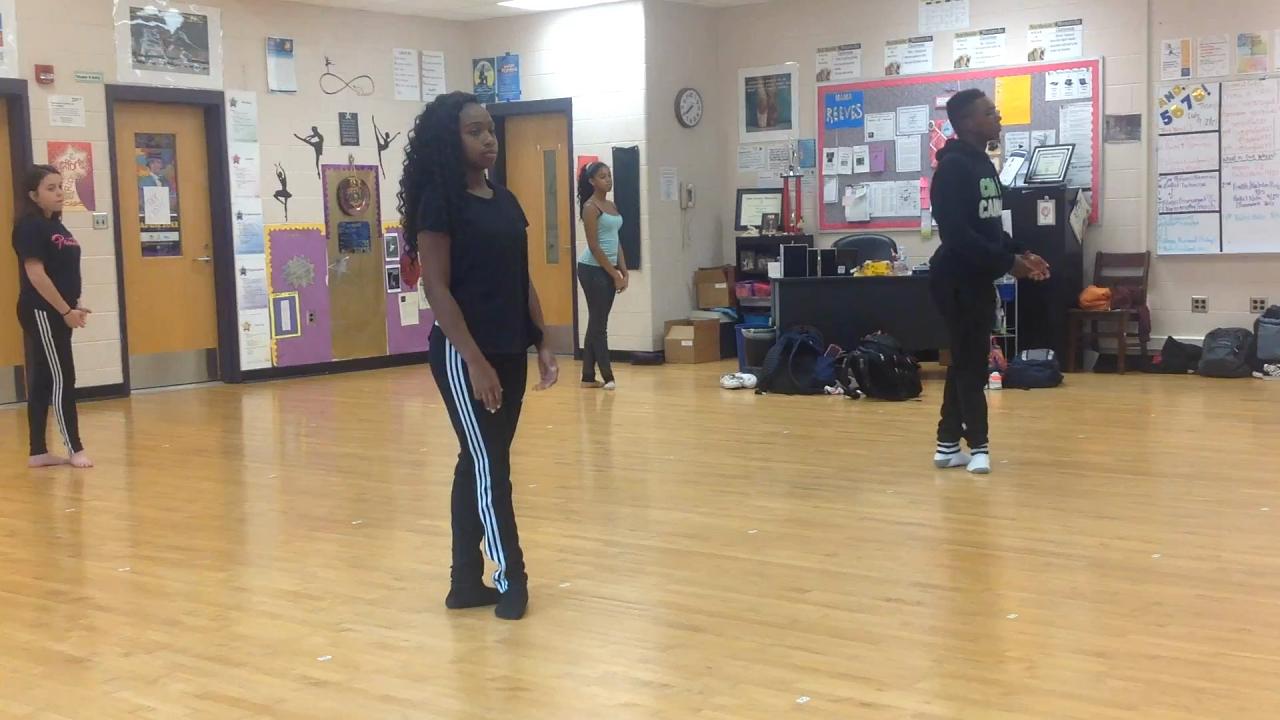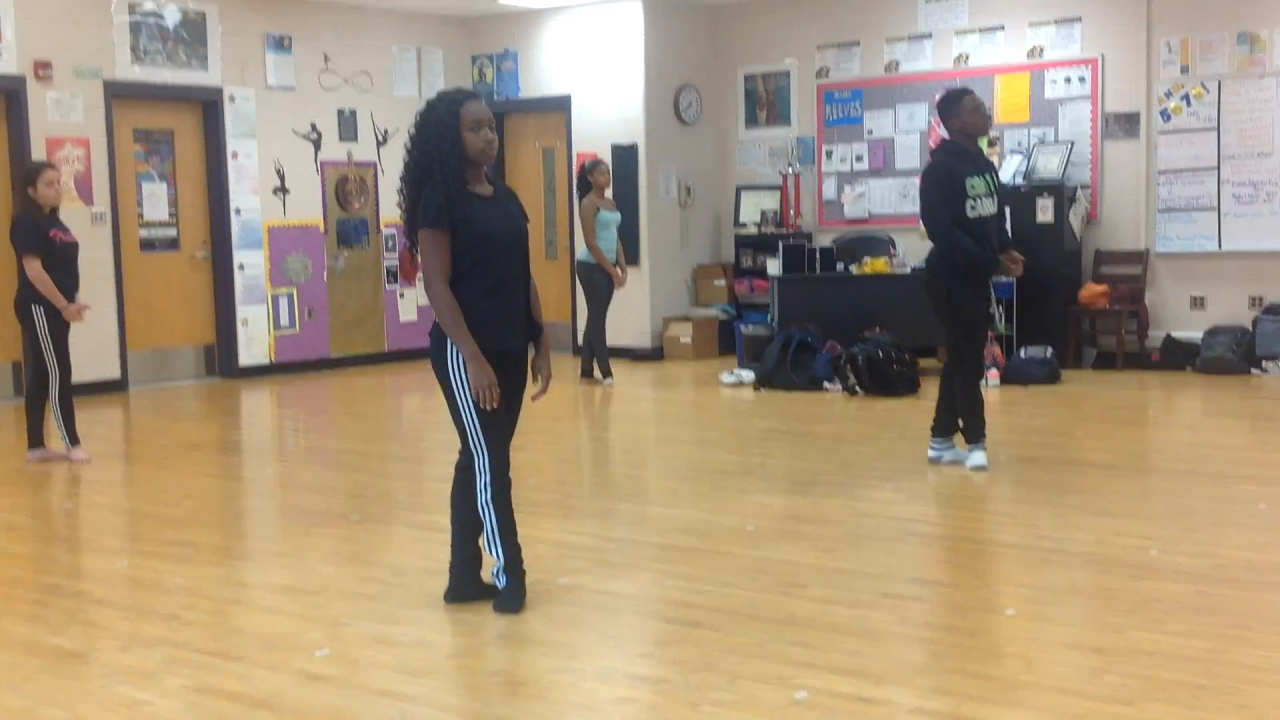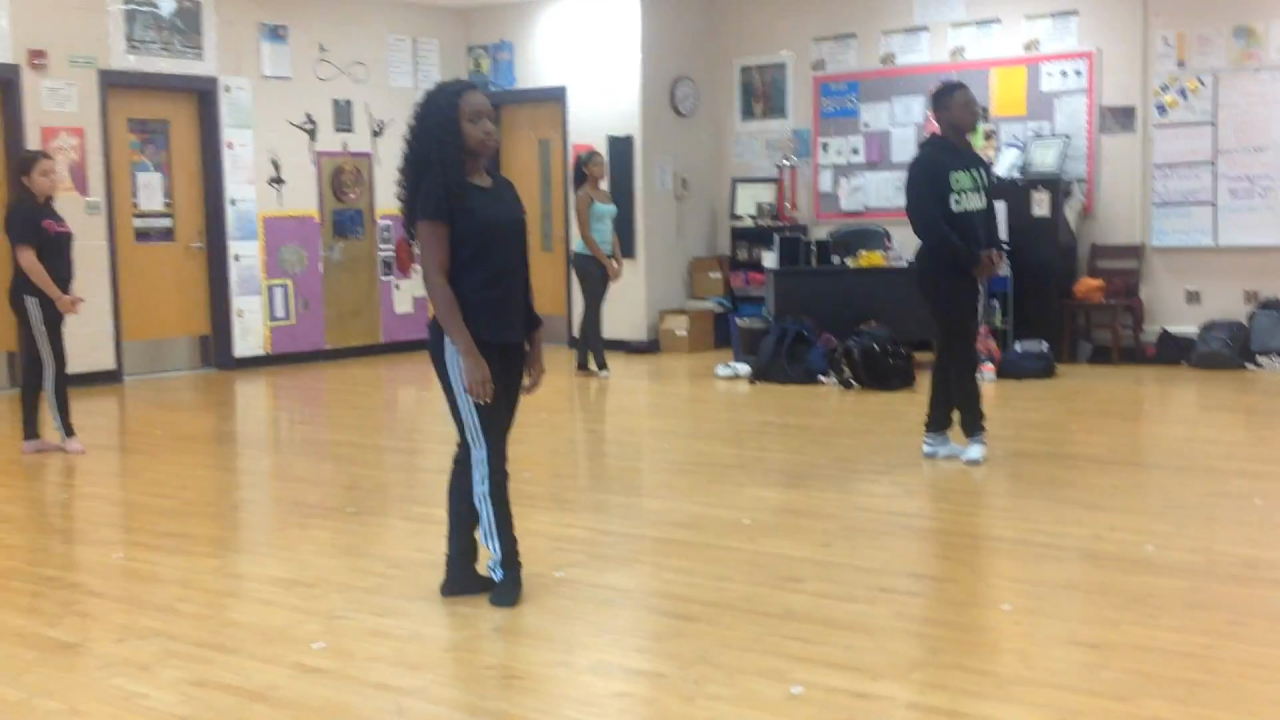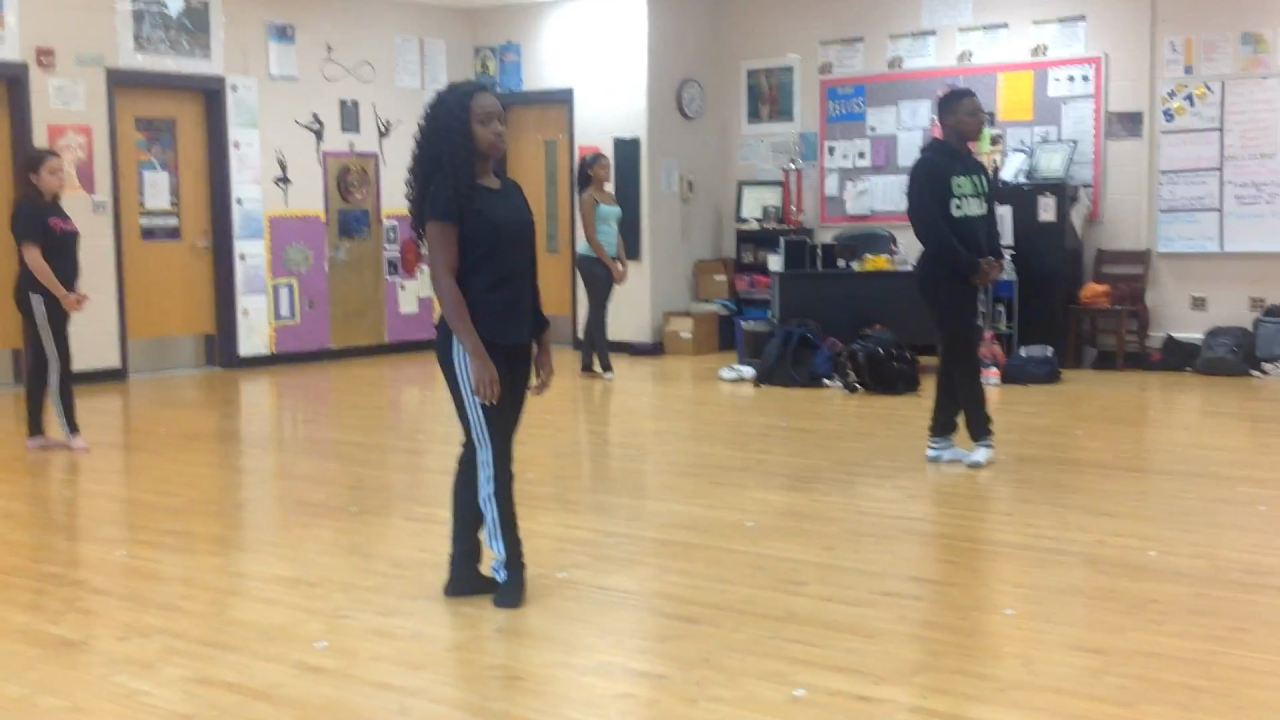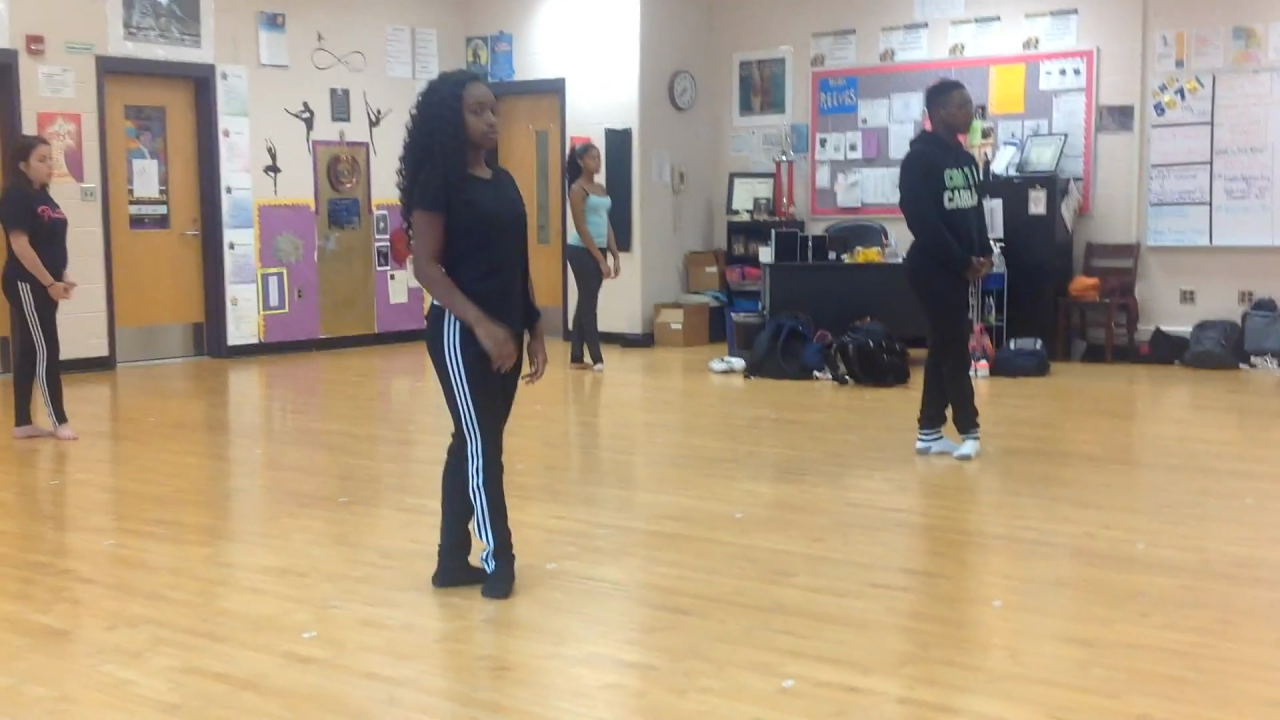
dt=0.2s
person 1, frame 1
left shoulder: (505, 200)
right shoulder: (439, 201)
right elbow: (436, 288)
left wrist: (541, 343)
right wrist: (474, 359)
left hip: (509, 351)
right hip: (463, 352)
left knee: (481, 463)
right knee: (488, 465)
left ankle: (466, 581)
right ankle: (510, 579)
person 1, frame 2
left shoulder: (506, 197)
right shoulder: (440, 199)
right elbow: (436, 285)
left wrist: (539, 345)
right wrist: (473, 358)
left hip: (510, 347)
right hip: (466, 349)
left knee: (480, 460)
right knee: (489, 461)
left ankle: (464, 577)
right ankle: (509, 575)
person 1, frame 3
left shoulder: (504, 189)
right shoulder: (439, 191)
right elbow: (435, 277)
left wrist: (533, 340)
right wrist: (468, 353)
left hip: (508, 340)
right hip: (465, 341)
left knee: (478, 452)
right knee: (486, 453)
left ankle: (461, 569)
right ankle: (504, 568)
person 1, frame 4
left shoulder: (511, 190)
right shoulder: (448, 191)
right elbow: (443, 278)
left wrist: (541, 342)
right wrist: (476, 353)
left hip: (514, 341)
right hip: (473, 342)
left knee: (484, 453)
right knee: (491, 454)
left ankle: (464, 570)
right ankle: (508, 569)
person 1, frame 5
left shoulder: (503, 181)
right shoulder: (438, 181)
right elbow: (426, 266)
left wrist: (534, 330)
right wrist: (480, 325)
left hip: (505, 330)
right hip: (461, 331)
left knee: (474, 443)
right knee: (481, 445)
left ankle: (453, 560)
right ankle: (497, 560)
person 2, frame 1
left shoulder: (984, 165)
right shoulder: (953, 167)
right elbow: (956, 232)
left wrist: (1019, 253)
right wrist: (1007, 261)
left hip: (976, 277)
right hip: (959, 278)
left knee: (967, 360)
right knee: (972, 361)
left ankle: (949, 443)
right ankle: (977, 445)
person 2, frame 2
left shoulder: (985, 164)
right shoulder: (941, 168)
left elbow: (994, 220)
right elbow: (940, 230)
left wrist: (1006, 251)
right wrist: (992, 262)
left hip: (975, 276)
right hip: (952, 277)
left knee: (963, 357)
right knee: (967, 359)
left ankle: (942, 440)
right ankle: (975, 441)
person 2, frame 3
left shoulder: (976, 161)
right shoulder: (927, 163)
left elbow: (986, 213)
right elbow: (926, 223)
left wrist: (991, 250)
right wrist: (972, 258)
left hip: (966, 271)
right hip: (942, 270)
left knee: (953, 351)
right knee: (961, 352)
left ankle: (936, 434)
right ankle: (974, 433)
person 2, frame 4
left shoulder: (977, 168)
right shoulder: (929, 167)
left elbow: (987, 218)
right elbow: (928, 227)
left wrist: (992, 259)
right wrist: (971, 266)
left hip: (969, 276)
right hip: (943, 276)
left knee: (956, 356)
right knee: (964, 356)
left ankle: (941, 439)
right ankle: (981, 438)
person 2, frame 5
left shoulder: (966, 159)
right shoulder: (920, 158)
left elbow: (975, 211)
right elbow: (921, 219)
left wrist: (983, 253)
right wrist: (963, 261)
left hip: (959, 269)
right hip: (934, 268)
left knee: (945, 348)
right knee: (954, 348)
left ankle: (930, 431)
right ankle: (968, 430)
person 3, frame 1
left shoulder: (56, 226)
right shoulder: (30, 227)
right elbow: (36, 275)
left wrist: (75, 306)
right wrist: (66, 310)
left hip: (57, 313)
right hip: (42, 313)
left knee: (43, 381)
right knee: (62, 379)
left ankle: (38, 452)
right ankle: (74, 449)
person 3, frame 2
left shoulder: (53, 221)
right shoulder: (27, 222)
right elbow: (33, 270)
left wrist: (72, 302)
right wrist: (64, 305)
left hip: (55, 309)
right hip: (39, 309)
left knee: (41, 376)
right knee: (58, 375)
left ankle: (36, 446)
right ankle: (72, 443)
person 3, frame 3
left shoulder: (48, 211)
right shoulder: (21, 212)
right elbow: (27, 260)
left wrist: (66, 293)
right wrist: (57, 296)
left hip: (50, 299)
right hip: (33, 299)
left knee: (35, 366)
right knee: (52, 365)
left ankle: (31, 437)
right ankle: (66, 434)
person 3, frame 4
left shoulder: (56, 209)
right shoulder: (28, 209)
right elbow: (32, 258)
left wrist: (73, 291)
right wrist: (62, 294)
left hip: (56, 297)
right hip: (39, 297)
left knee: (41, 364)
right knee: (57, 363)
left ankle: (36, 434)
right ankle: (71, 432)
person 3, frame 5
left shoulder: (44, 198)
left wrist: (61, 279)
right wrist: (49, 282)
left hip: (44, 286)
right hip: (27, 285)
left knee: (29, 353)
right knee: (46, 352)
right ankle: (58, 422)
person 4, frame 1
left shoulder: (611, 205)
right shoulder: (591, 207)
right elbow: (594, 246)
left wrist: (624, 272)
right wrist: (615, 275)
left hip: (608, 269)
right hip: (593, 269)
left knee: (597, 323)
right knee: (598, 323)
left ankle: (588, 376)
right ankle: (607, 376)
person 4, frame 2
left shoulder: (610, 202)
right shoulder: (588, 204)
right elbow: (591, 243)
left wrist: (623, 268)
right wrist: (613, 271)
left hip: (606, 266)
right hip: (591, 266)
left knee: (596, 319)
right knee: (597, 319)
left ankle: (587, 372)
right ankle: (606, 372)
person 4, frame 3
left shoulder: (606, 195)
right shoulder: (583, 196)
left elbow: (611, 230)
right elbow: (586, 235)
left wrist: (617, 260)
right wrist: (607, 263)
left hip: (603, 258)
right hip: (587, 258)
left knee: (592, 311)
right knee: (593, 310)
left ankle: (583, 364)
right ankle: (601, 364)
person 4, frame 4
left shoulder: (611, 197)
right shoulder: (588, 198)
right elbow: (591, 236)
left wrist: (623, 263)
right wrist: (612, 265)
left hip: (608, 260)
right hip: (592, 259)
left knee: (596, 312)
right knee: (598, 312)
left ankle: (587, 366)
right ankle: (605, 366)
person 4, frame 5
left shoulder: (601, 188)
right shoulder: (577, 189)
right elbow: (581, 227)
left wrist: (615, 255)
right wrist: (600, 259)
left hip: (598, 250)
right hip: (582, 251)
left knee: (586, 304)
right knee: (589, 304)
left ankle: (577, 357)
right ankle: (596, 358)
